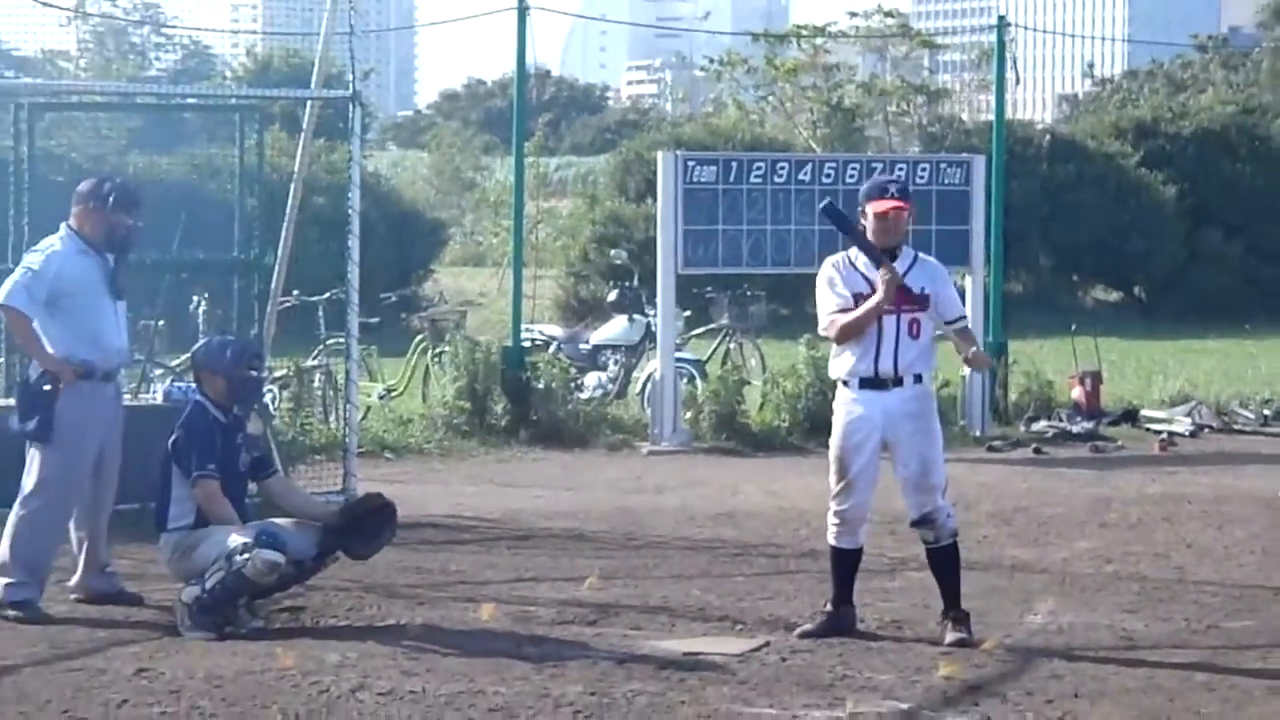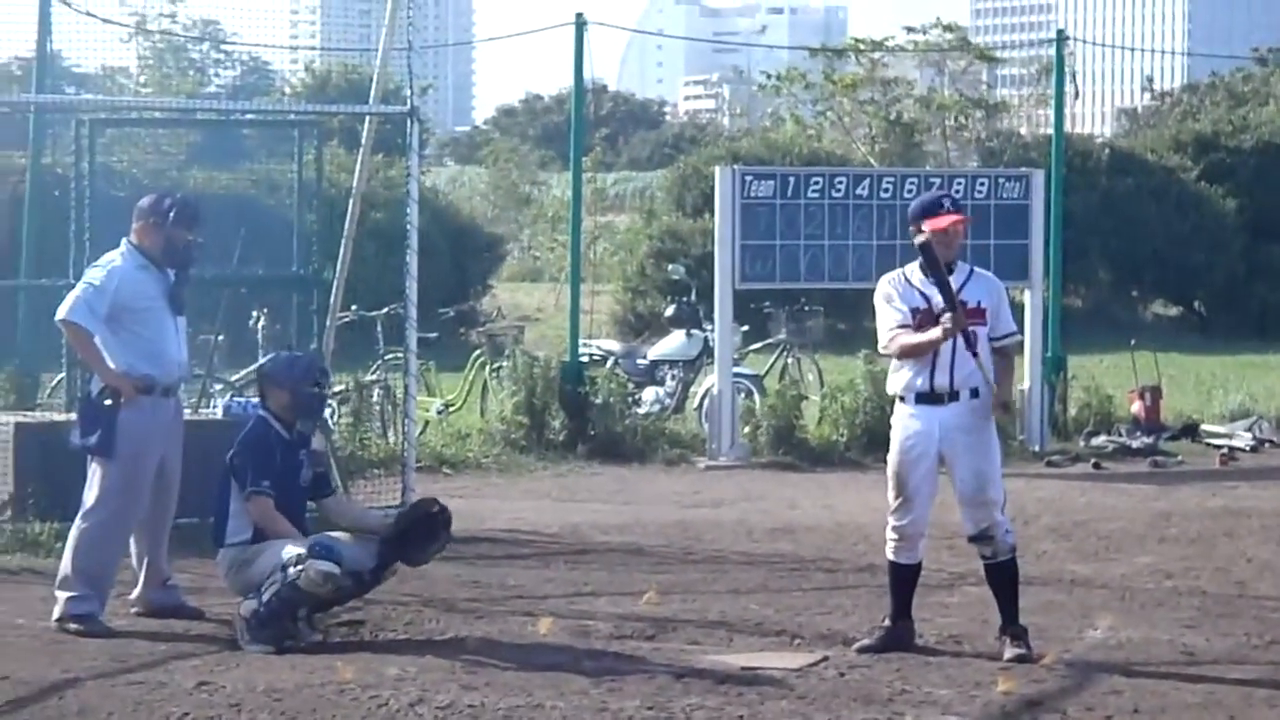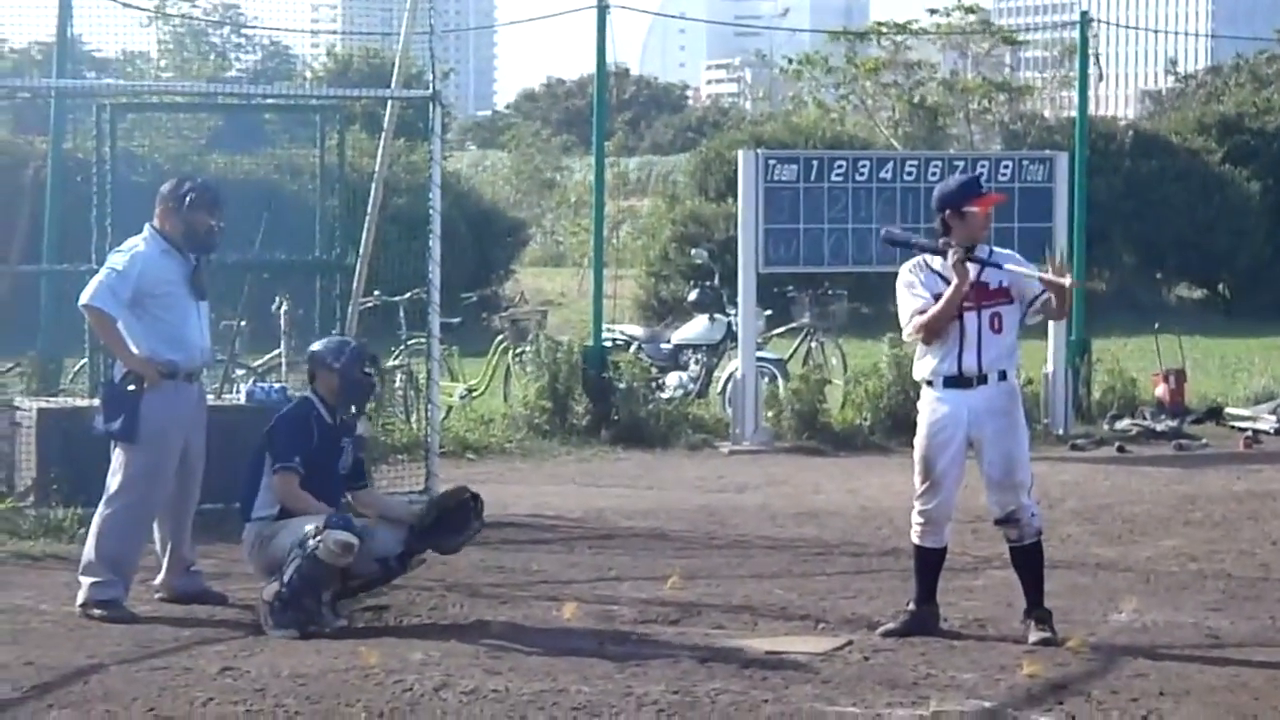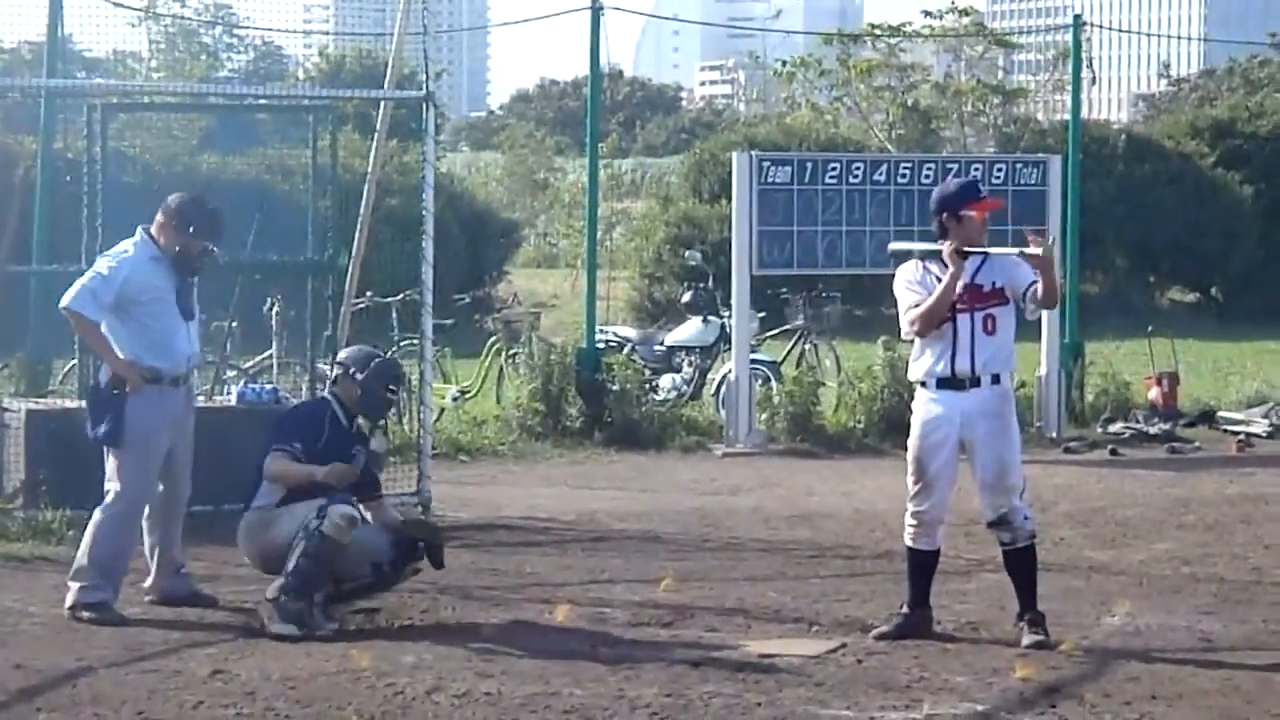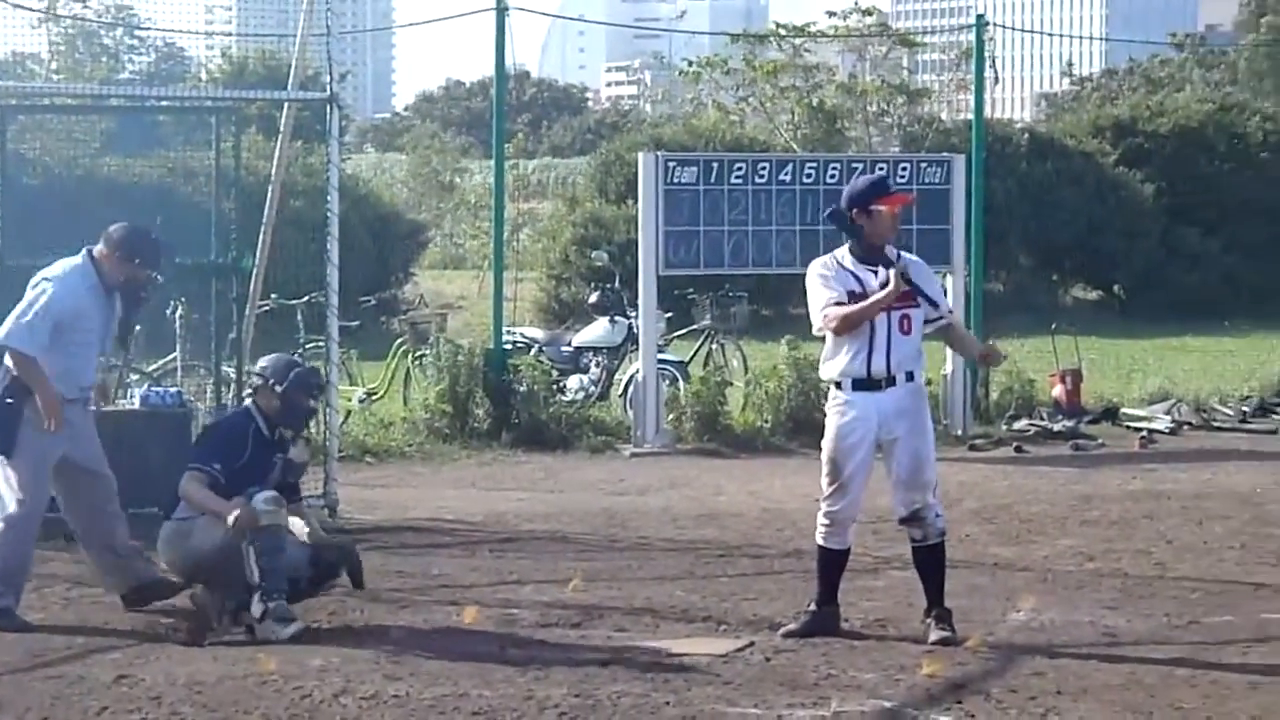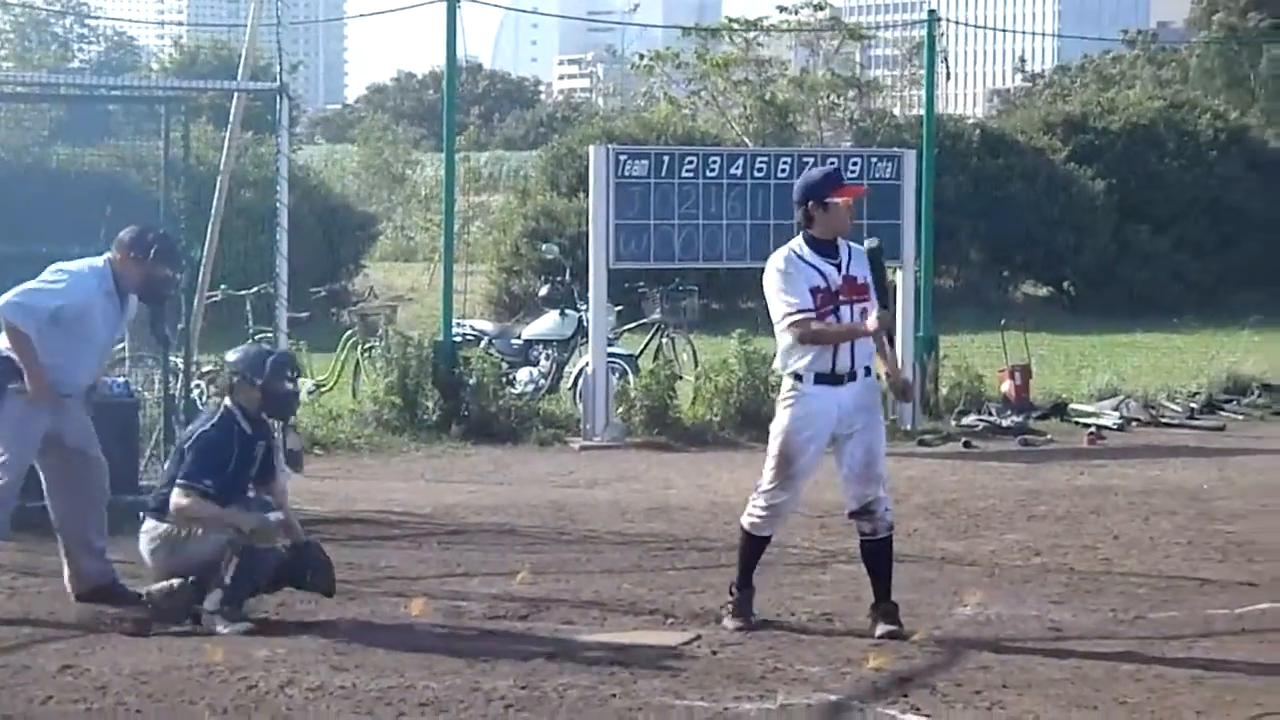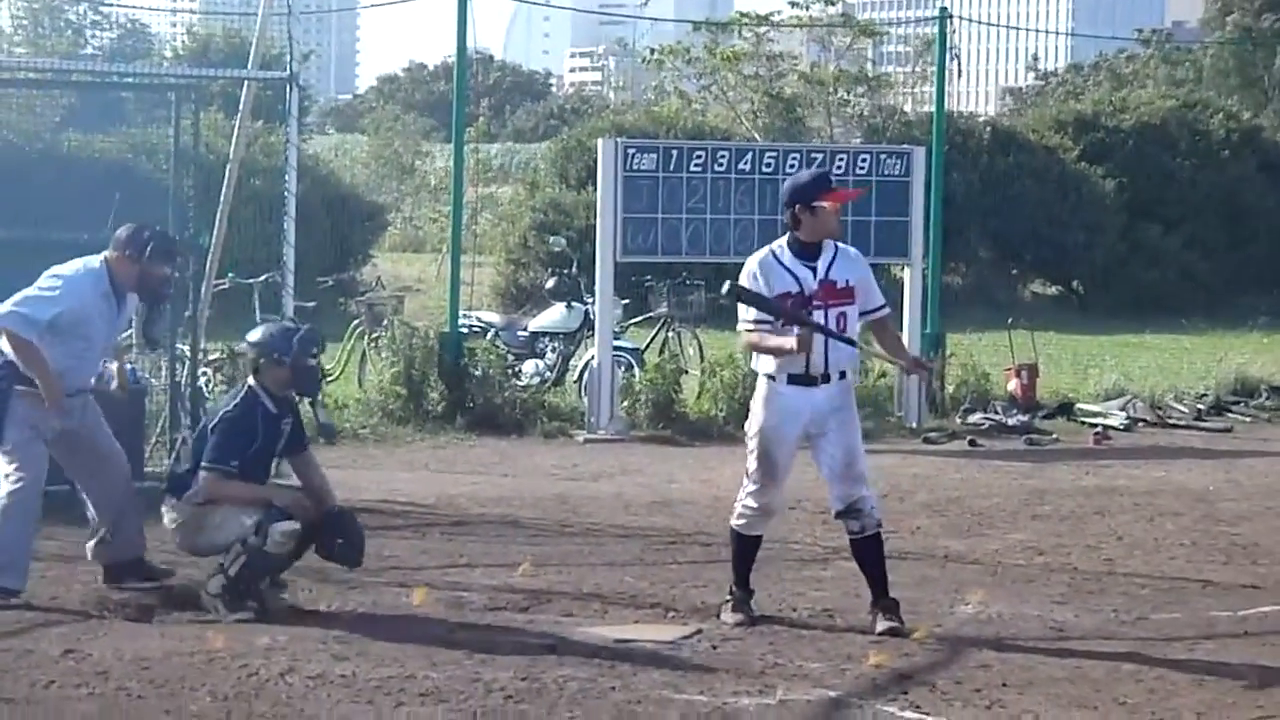
dt=0.4s
person 1, frame 1
left shoulder: (930, 270)
right shoulder: (837, 268)
left elbow: (957, 325)
right elbow: (837, 332)
left wrist: (970, 350)
right wrist: (878, 300)
left hip: (913, 398)
right hip: (857, 400)
left knee: (932, 508)
right knee: (846, 509)
left ankle: (954, 614)
right ankle: (841, 609)
person 1, frame 2
left shoulder: (986, 285)
right shoulder: (894, 286)
left elbow: (1003, 348)
right elbow: (897, 346)
left wrist: (1004, 389)
right wrist: (939, 334)
left hip: (970, 412)
right hip: (914, 415)
left knee: (989, 521)
right knee: (905, 523)
left ankle: (1011, 629)
right ankle: (899, 624)
person 1, frame 3
left shoulder: (1008, 263)
right shoulder: (916, 271)
left elbow: (1046, 309)
right elbow: (923, 332)
left wrist: (1062, 291)
right wrist: (957, 286)
left hip: (997, 395)
right hip: (941, 399)
left knee: (1016, 505)
right knee: (931, 507)
left ankle: (1037, 612)
right ankle: (924, 608)
person 1, frame 4
left shoulder: (1004, 266)
right shoulder: (913, 273)
left elbow: (1047, 301)
right elbow: (922, 325)
left wrist: (1046, 268)
right wrist: (954, 274)
left hip: (990, 398)
right hip: (934, 401)
left knee: (1008, 507)
right knee: (924, 509)
left ankle: (1029, 615)
right ankle: (917, 610)
person 1, frame 5
left shoulder: (914, 268)
right shoulder: (825, 270)
left elbow: (944, 323)
right elbow: (837, 323)
left wrist: (976, 349)
right wrist: (887, 294)
left hip: (905, 396)
right hip: (851, 401)
left knee: (921, 505)
right knee: (836, 509)
left ankle: (937, 612)
right ankle: (825, 609)
person 1, frame 6
left shoulder: (861, 259)
right shoulder: (785, 264)
right elbow: (801, 330)
left wrist: (892, 369)
right wrist: (862, 328)
left hip: (860, 391)
right hip: (808, 394)
left knee: (871, 500)
right knee: (774, 496)
left ankle: (883, 606)
right ankle: (741, 593)
person 1, frame 7
left shoulder: (852, 262)
right shoulder: (763, 266)
left elbow: (877, 321)
right elbow: (750, 335)
left wrist: (905, 358)
right wrist: (786, 343)
left hip: (835, 394)
right hip: (780, 394)
left knee: (856, 500)
right knee: (758, 498)
left ankle: (883, 602)
right ankle: (739, 594)
person 2, frame 1
left shoulder: (104, 261)
right shoulder: (52, 255)
right wrist: (49, 363)
left hip: (107, 389)
right hip: (69, 392)
left knee: (98, 492)
right knee: (48, 491)
left ankle: (95, 576)
person 2, frame 2
left shoulder: (164, 275)
right shoulder: (115, 270)
right elbow: (71, 319)
right wrist: (109, 377)
left hip: (168, 403)
right hip: (129, 407)
left knee: (158, 505)
right knee: (110, 506)
left ankle: (155, 591)
right ankle: (77, 602)
person 2, frame 3
left shoulder: (186, 260)
right shoulder: (137, 256)
right elbow: (94, 305)
right wrist: (132, 361)
left hip: (190, 388)
right hip: (152, 392)
left knee: (182, 491)
right knee: (133, 492)
left ankle: (178, 577)
right ankle: (100, 589)
person 2, frame 4
left shoulder: (178, 268)
right shoulder: (126, 261)
right elbow: (76, 307)
right wrist: (117, 363)
left hip: (179, 392)
right hip: (139, 395)
left knee: (173, 492)
right knee: (127, 495)
left ankle: (168, 581)
right ankle: (89, 593)
person 2, frame 5
left shoulder: (108, 290)
right shoulder: (61, 284)
left wrist: (91, 391)
right wrist: (44, 394)
left hip: (74, 406)
right hip: (34, 409)
left knee: (98, 493)
left ankle: (134, 578)
person 2, frame 6
left shoulder: (125, 296)
right shoulder: (76, 281)
left wrist: (89, 381)
right wrist: (33, 372)
left hip: (67, 397)
left knee: (88, 482)
left ankle: (93, 578)
person 2, frame 7
left shoulder: (124, 293)
right shoulder: (72, 284)
right wrist: (45, 379)
left hip: (73, 395)
left knee: (110, 469)
left ankle: (122, 558)
person 3, frame 1
left shoulder: (241, 423)
right shoulder: (197, 424)
left elbow: (276, 486)
right elbow: (209, 497)
left wrist: (334, 517)
right wrist: (248, 540)
left hip: (229, 535)
right hip: (186, 542)
left knee: (321, 541)
right knee: (267, 550)
left ankle: (234, 598)
right ankle: (197, 603)
person 3, frame 2
left shoulder: (302, 440)
right shoulder: (257, 439)
left elbow: (333, 505)
right elbow: (263, 513)
left wrist: (390, 527)
right wrist: (309, 550)
left hip: (288, 549)
right hip: (244, 558)
left knee: (380, 555)
right knee: (323, 561)
left ankle: (294, 612)
right ankle: (256, 616)
person 3, frame 3
left shoulder: (345, 430)
right shoulder: (297, 419)
left elbow: (364, 498)
right elbow: (285, 491)
left wrist: (420, 515)
right wrist: (337, 521)
left hip: (318, 532)
right hip: (269, 536)
left knee: (406, 543)
right knee: (340, 535)
left ankle: (320, 595)
right ankle: (278, 601)
person 3, frame 4
left shoulder: (359, 440)
right shoulder: (310, 415)
left elbow: (375, 505)
right elbow: (272, 468)
left wrist: (405, 525)
right wrist: (318, 472)
left hip: (311, 535)
right hip: (264, 529)
left knee: (405, 551)
right knee: (340, 509)
left ankle: (313, 598)
right ankle: (283, 600)
person 3, frame 5
left shoulder: (282, 444)
right shoulder: (233, 428)
left elbow: (294, 509)
right elbow: (188, 487)
left wrist: (323, 543)
right wrist: (228, 510)
left hip: (230, 551)
right hip: (184, 540)
left knee: (323, 565)
right knee: (264, 501)
left ankle: (225, 602)
right ankle: (270, 610)
person 3, frame 6
left shoulder: (258, 429)
right shoulder: (216, 433)
left elbow: (272, 487)
right elbow: (180, 502)
left wrist: (302, 544)
right wrist: (242, 521)
left hip: (198, 536)
right hip: (167, 539)
left knee: (286, 566)
right knee: (264, 518)
right ankle: (221, 607)
person 3, frame 7
left shoulder: (283, 406)
right shoulder: (239, 414)
left elbow: (303, 461)
right elbow: (210, 485)
left wrist: (334, 513)
right wrist: (273, 493)
left hip: (228, 505)
right hip: (193, 516)
right knee: (282, 526)
left ankle: (256, 583)
right ankle: (222, 590)
